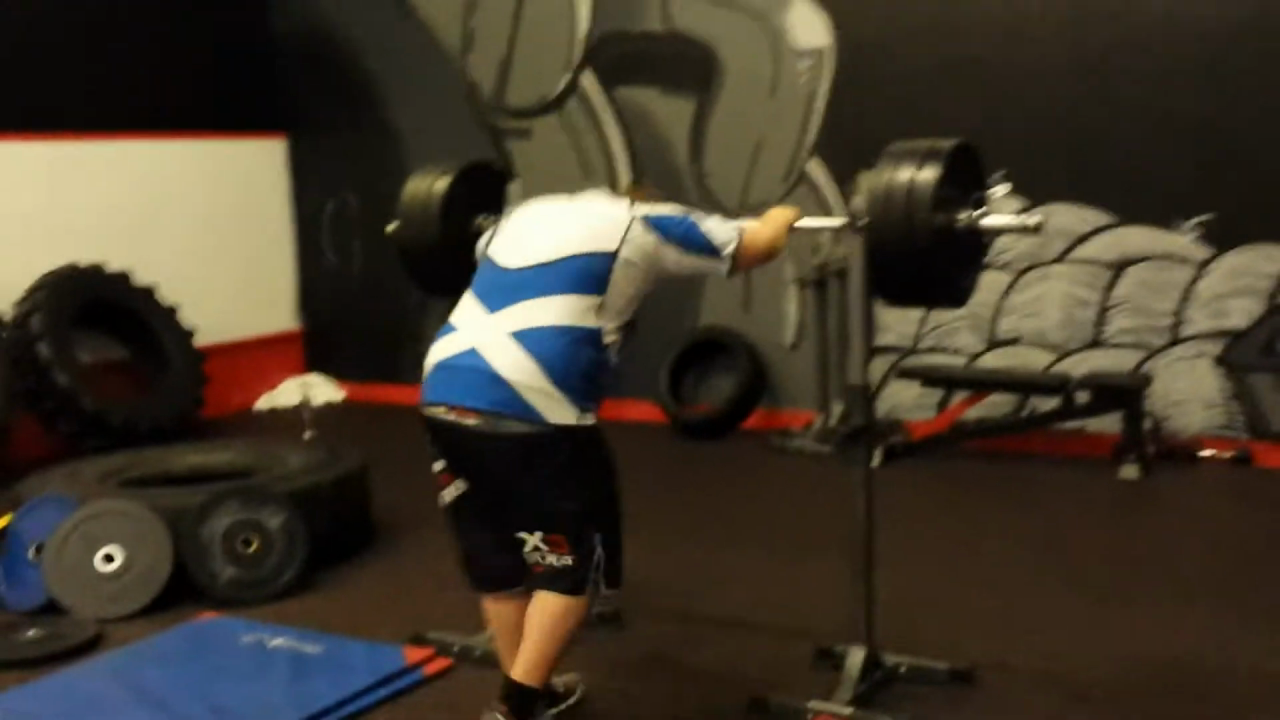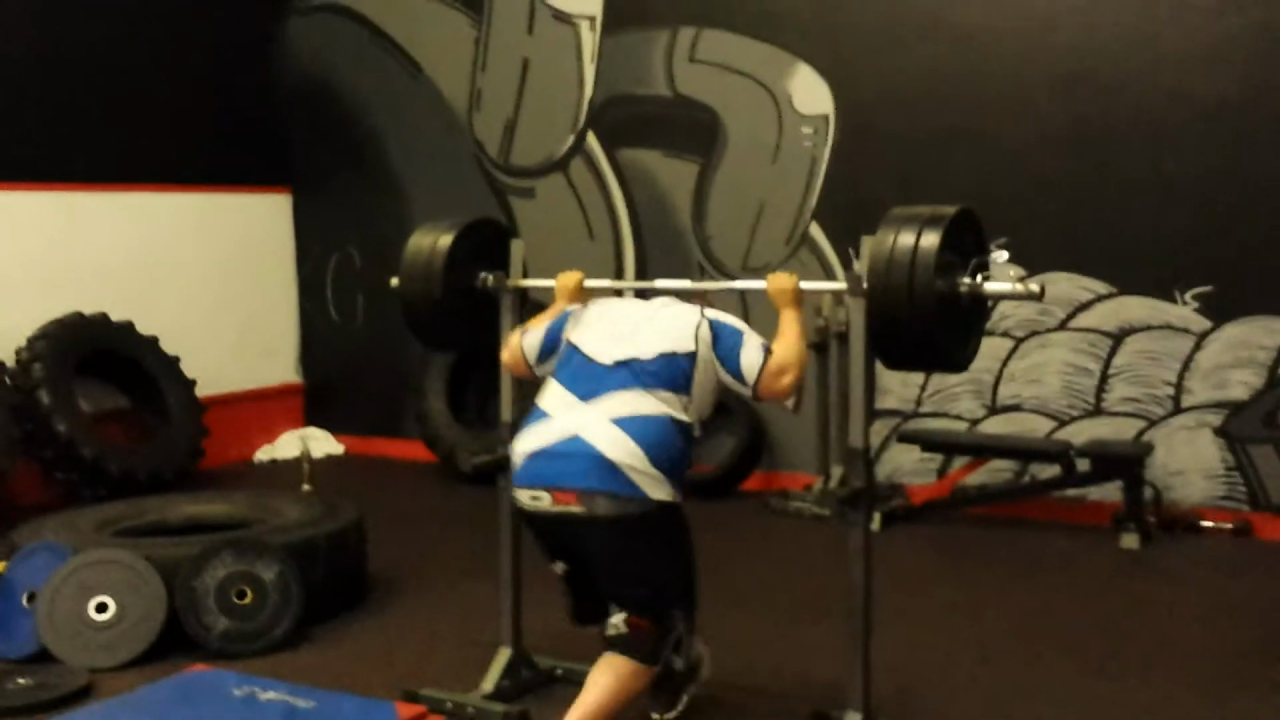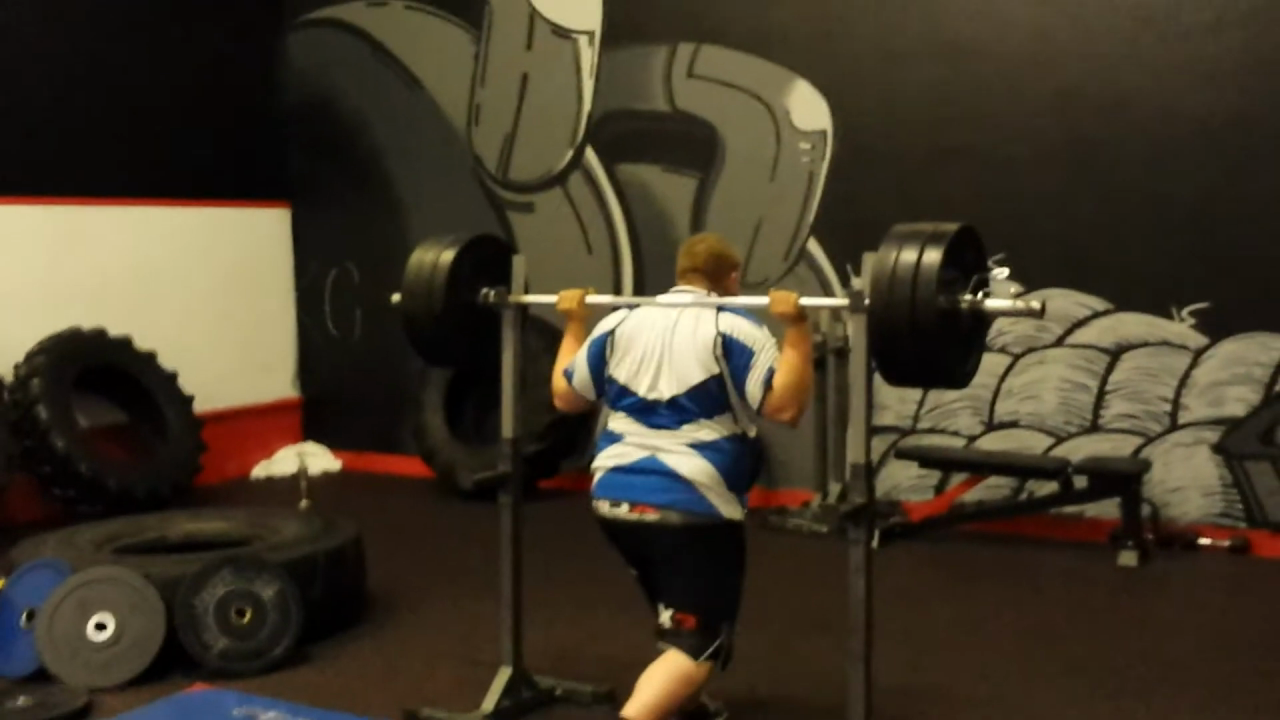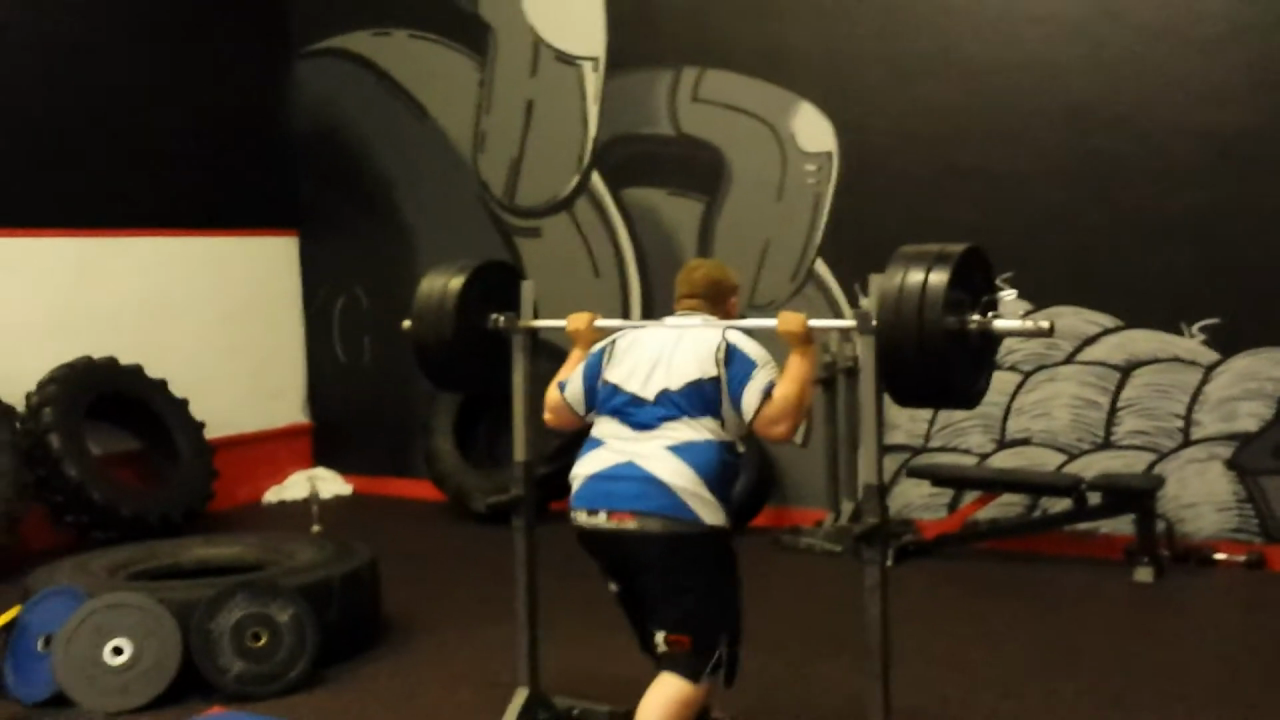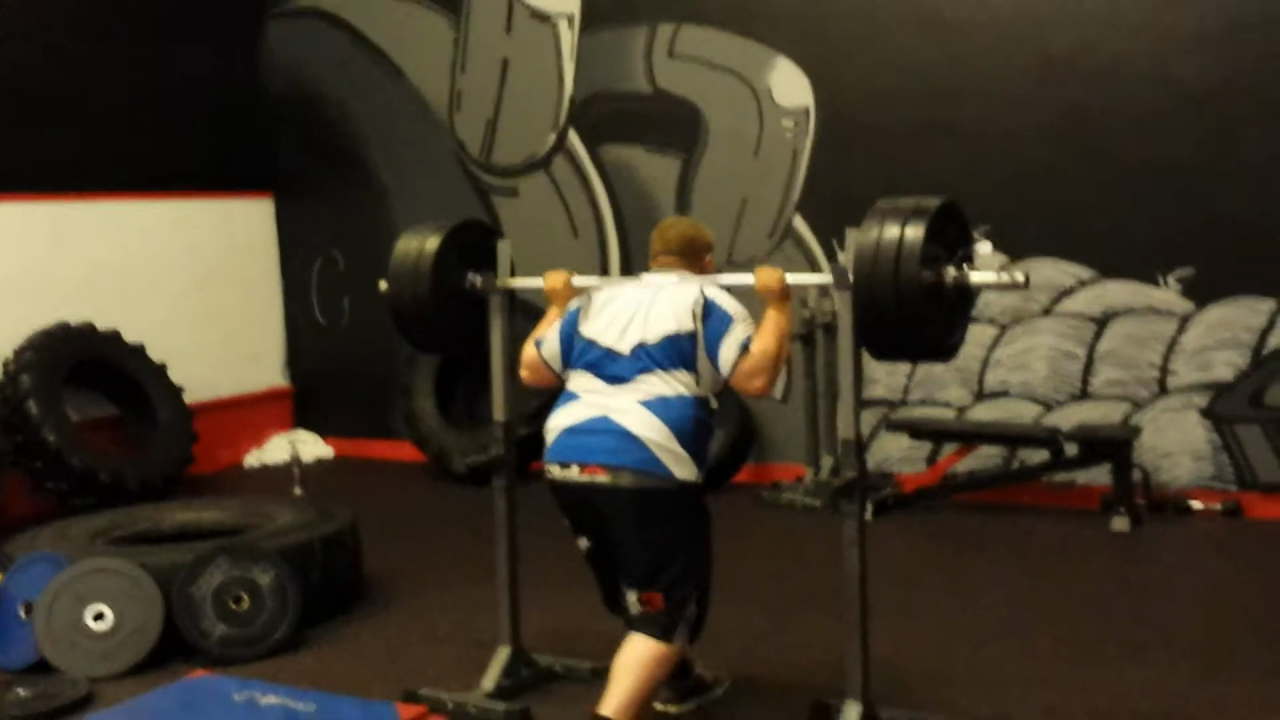
dt=0.5s
person 1, frame 1
left shoulder: (530, 210)
right shoulder: (640, 224)
right elbow: (752, 245)
right wrist: (779, 221)
left hip: (446, 391)
right hip: (532, 406)
left knee: (495, 558)
right knee: (570, 558)
person 1, frame 2
left shoulder: (592, 311)
right shoulder: (714, 327)
left elbow: (513, 358)
right elbow: (779, 379)
left wrist: (564, 302)
right wrist: (790, 308)
left hip: (535, 480)
right hip: (620, 489)
left knee: (618, 605)
right knee: (646, 637)
left ankle: (667, 682)
person 1, frame 3
left shoulder: (618, 325)
right shoulder: (733, 329)
left elbow: (565, 397)
right elbow: (786, 406)
left wrist: (574, 324)
right wrist: (796, 327)
left hip: (616, 500)
right hip: (694, 507)
left knee: (681, 613)
right knee: (695, 644)
person 1, frame 4
left shoulder: (619, 344)
right shoulder: (730, 347)
left elbow: (555, 413)
right elbow: (778, 423)
left wrist: (580, 346)
right wrist: (800, 349)
left hip: (592, 508)
right hip: (673, 513)
left knee: (667, 630)
right knee: (691, 656)
person 1, frame 5
left shoulder: (595, 301)
right shoulder: (708, 302)
left elbow: (532, 370)
right elbow: (755, 377)
left wrist: (557, 305)
right wrist: (777, 304)
left hip: (567, 463)
right hip: (646, 470)
left knee: (644, 589)
right knee: (663, 613)
left ankle: (675, 677)
